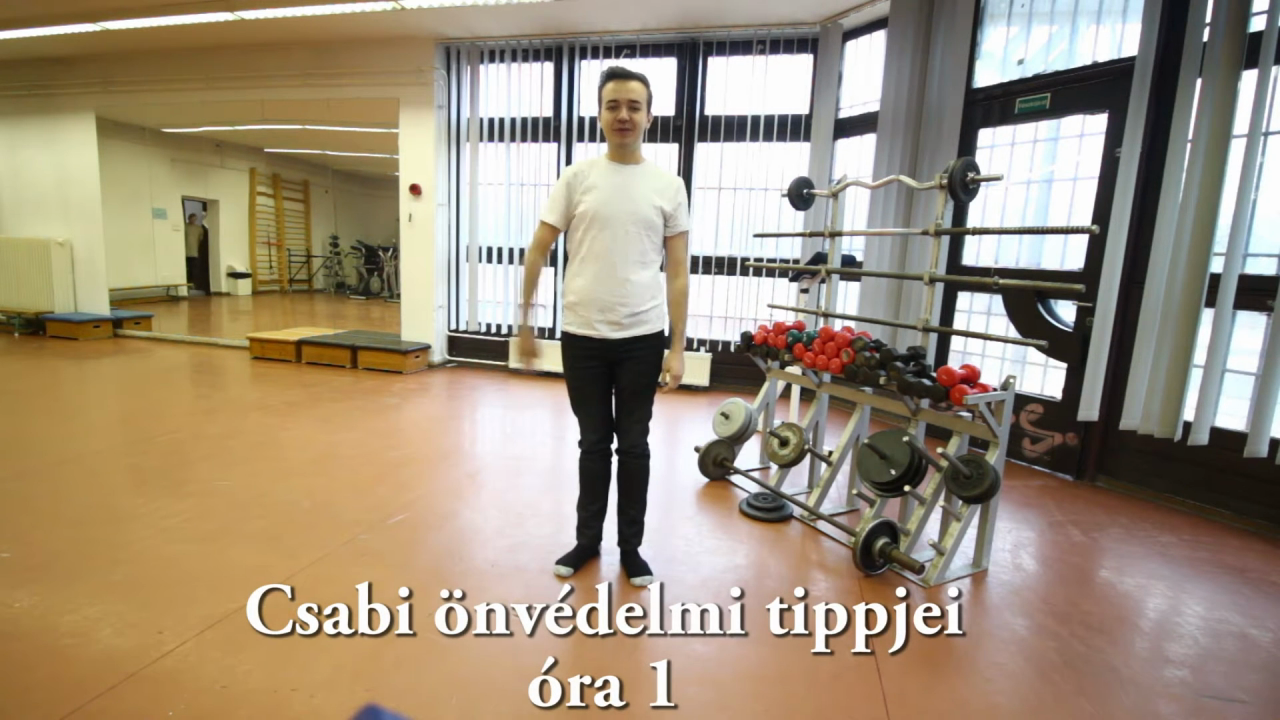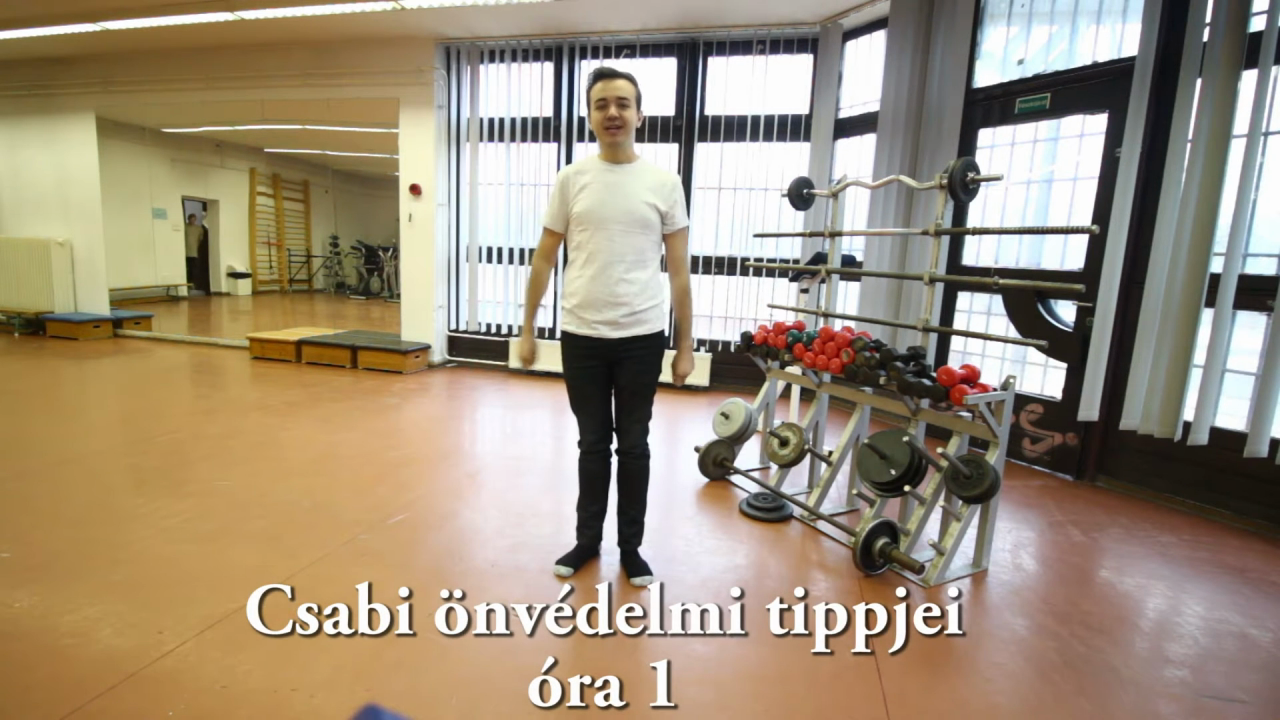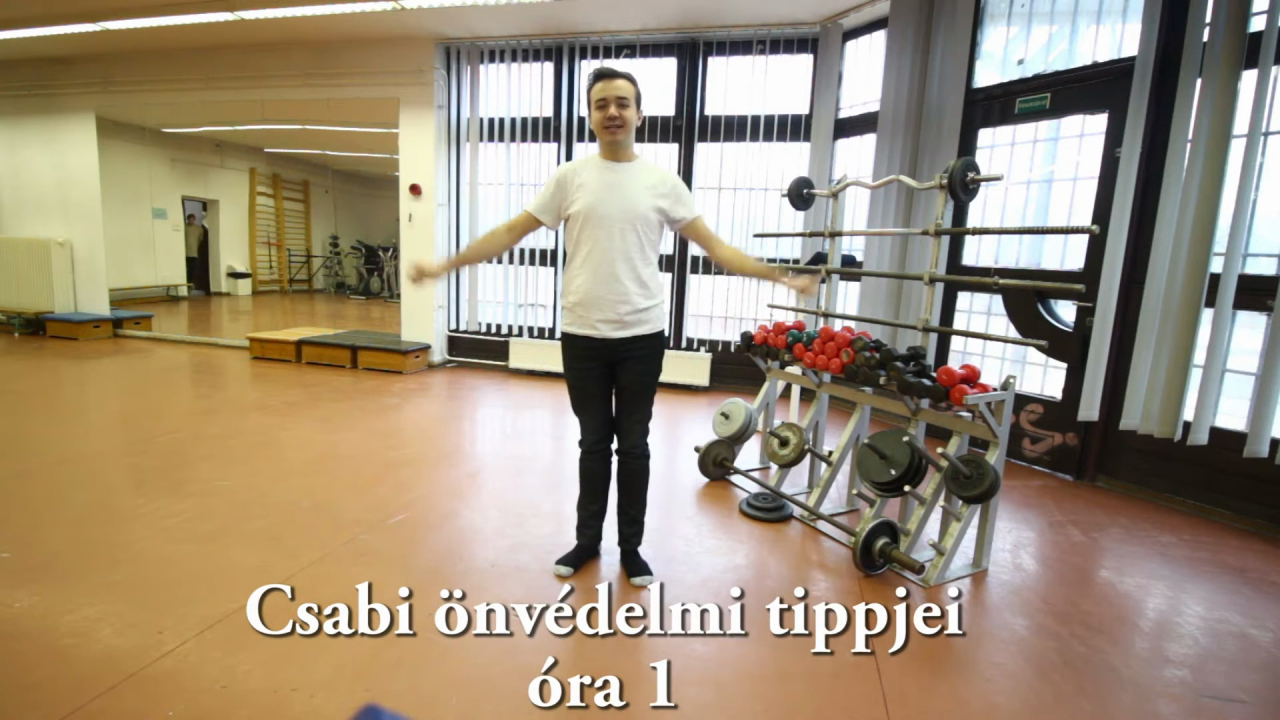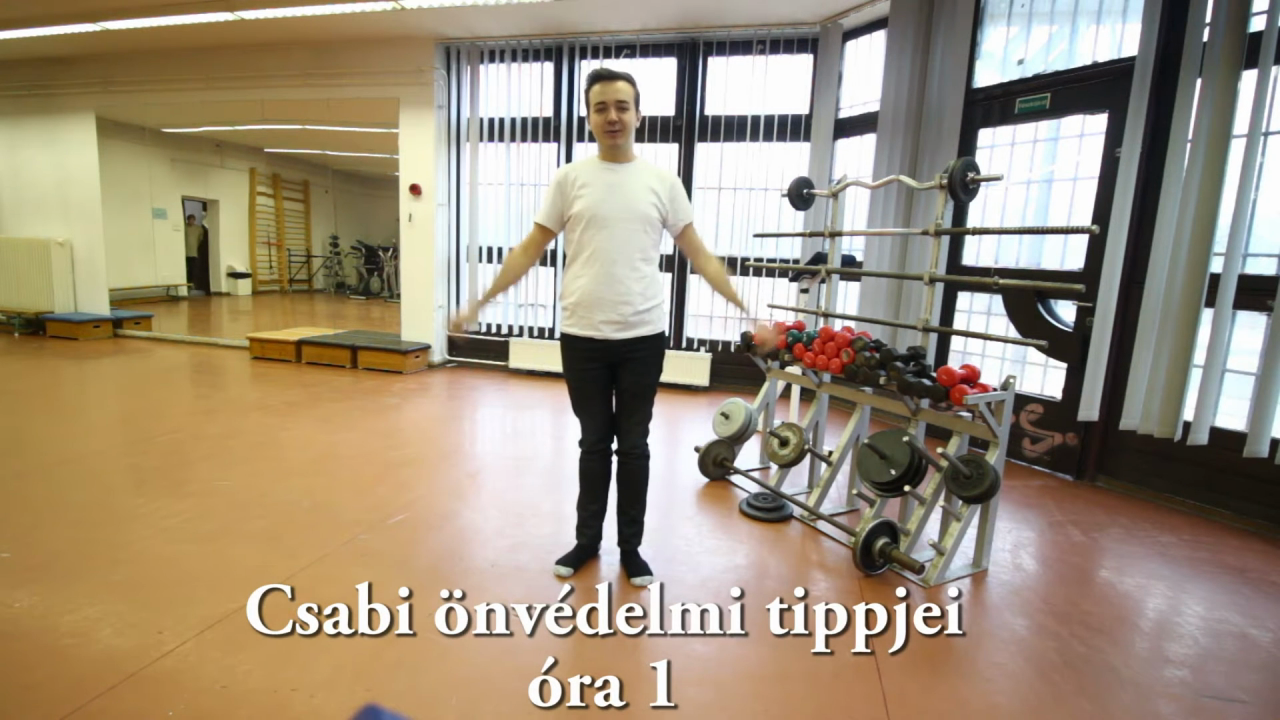
dt=0.4s
person 1, frame 1
left shoulder: (669, 186)
right shoulder: (577, 177)
left elbow: (675, 270)
right elbow: (539, 251)
left wrist: (676, 345)
right wrist: (526, 322)
left hip: (641, 338)
right hip: (584, 336)
left knee: (633, 445)
right knee: (592, 442)
left ankle: (630, 546)
right ankle: (587, 540)
person 1, frame 2
left shoulder: (663, 183)
right shoulder: (571, 180)
left elbow: (678, 267)
right elbow: (544, 258)
left wrist: (686, 343)
right wrist: (527, 328)
left hip: (640, 337)
right hip: (582, 336)
left knee: (632, 444)
right knee: (593, 442)
left ankle: (631, 547)
right ankle: (587, 540)
person 1, frame 3
left shoulder: (663, 181)
right shoulder: (569, 177)
left elbow: (713, 244)
right elbow: (511, 232)
left wrist: (779, 275)
right wrist: (446, 263)
left hip: (641, 335)
right hip: (583, 335)
left knee: (633, 444)
right knee: (593, 441)
left ankle: (630, 546)
right ankle: (587, 540)
person 1, frame 4
left shoulder: (662, 182)
right shoulder: (569, 179)
left elbow: (698, 256)
right elbow: (530, 249)
left wrist: (747, 311)
right wrist: (478, 303)
left hip: (642, 337)
right hip: (582, 336)
left knee: (633, 445)
right knee: (594, 443)
left ankle: (630, 546)
right ankle: (587, 540)
